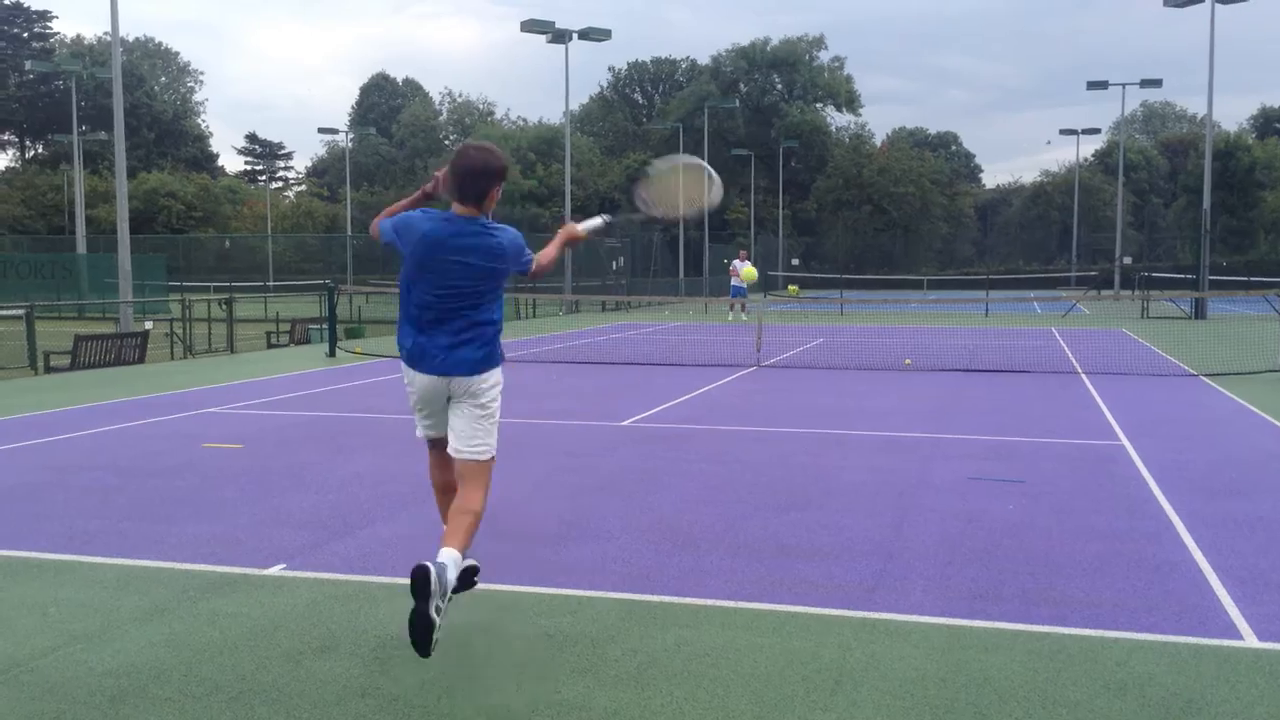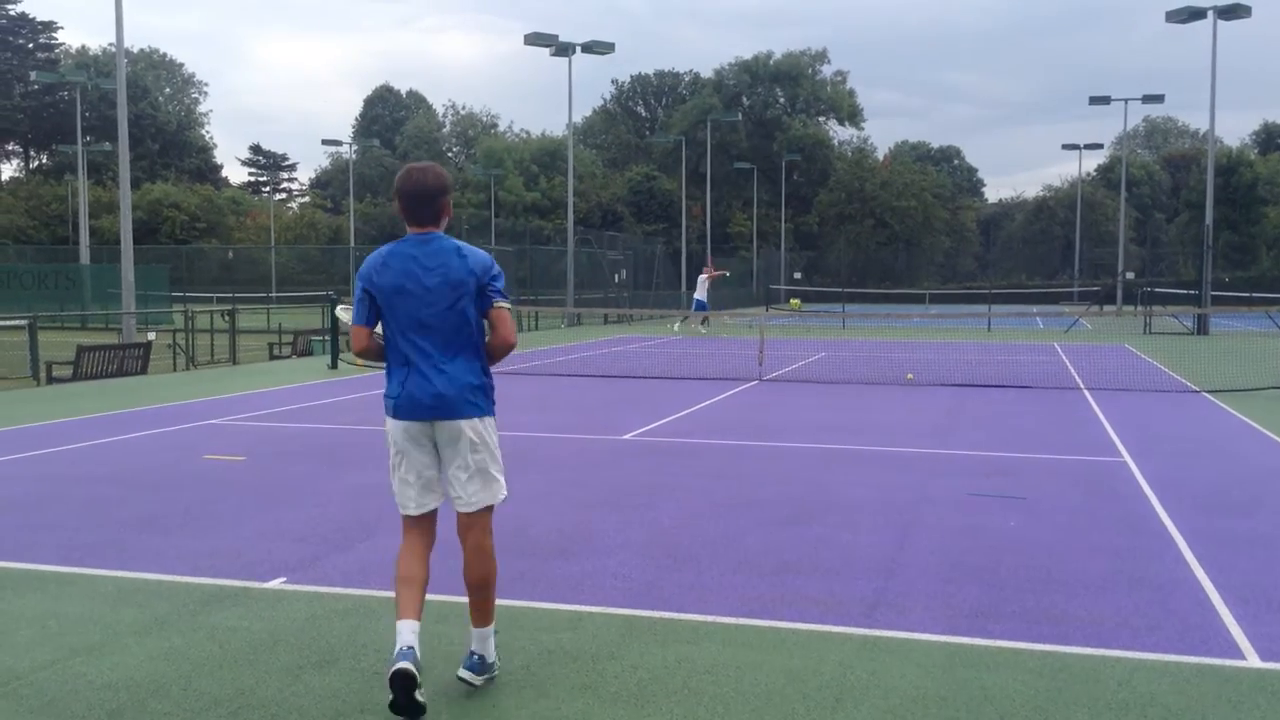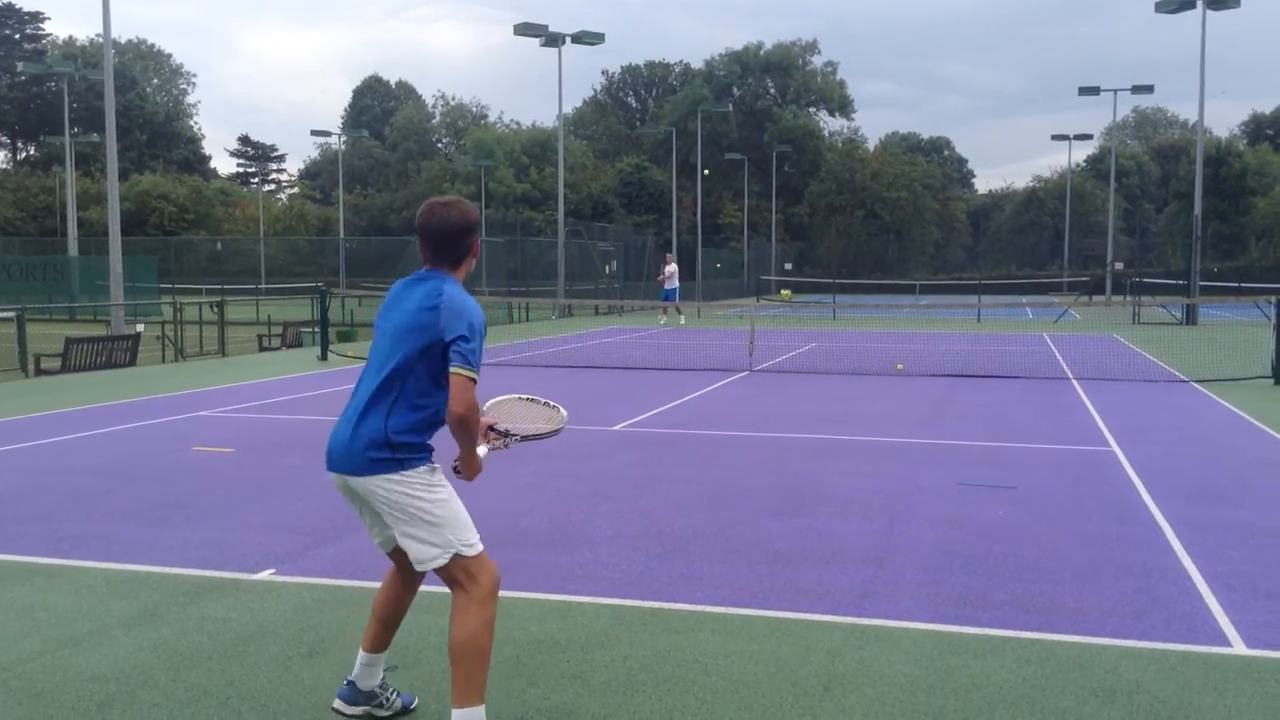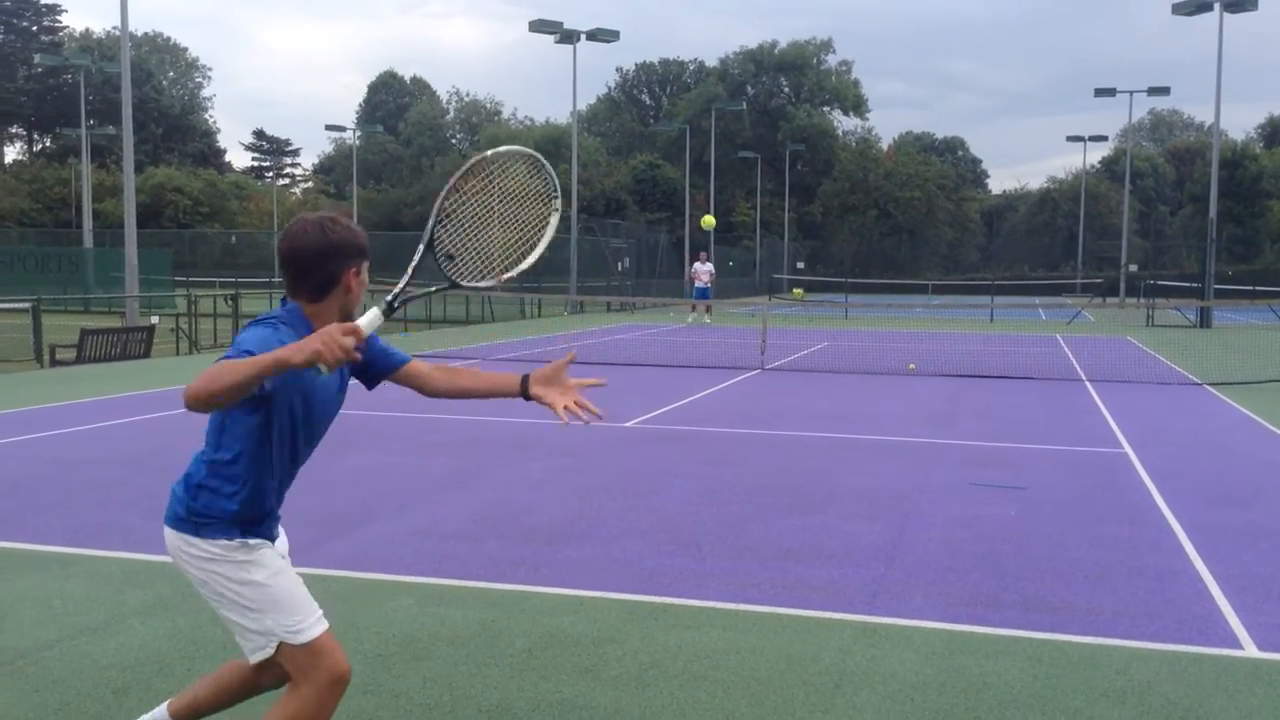
dt=1s
person 1, frame 1
left shoulder: (419, 227)
right shoulder: (501, 239)
left elbow: (377, 228)
right elbow: (533, 265)
left wrist: (425, 193)
right wrist: (563, 238)
left hip: (418, 364)
right hip: (476, 372)
left knee: (439, 452)
right knee: (472, 480)
left ankle: (456, 560)
right ankle: (441, 571)
person 1, frame 2
left shoulder: (376, 266)
right shoulder: (477, 263)
left elbow: (361, 344)
right elbow: (505, 339)
left hip: (406, 411)
right hip: (465, 409)
left knee: (417, 533)
right knee: (476, 528)
left ankle: (405, 654)
right ankle: (482, 652)
person 1, frame 3
left shoulder: (400, 293)
right shoulder: (463, 310)
right elbow: (459, 406)
left wrist: (467, 420)
right wrist: (470, 457)
left hip: (347, 455)
right hip: (389, 461)
left knee: (411, 562)
right knee: (478, 582)
person 1, frame 4
left shoulder: (343, 337)
right shoulder: (265, 339)
left elbow: (431, 377)
right elbow: (202, 392)
left wrist: (529, 385)
right wrist: (295, 355)
left hip: (251, 527)
right hip: (216, 534)
left knee: (285, 660)
right knee: (324, 671)
